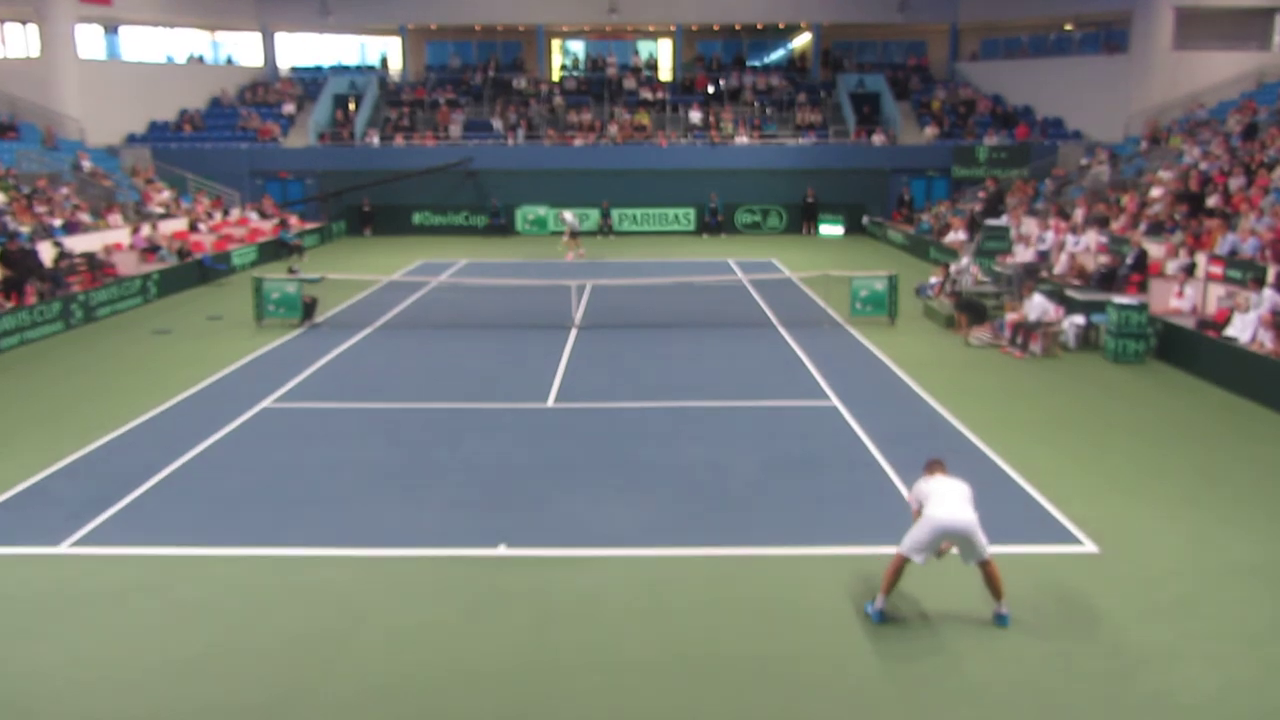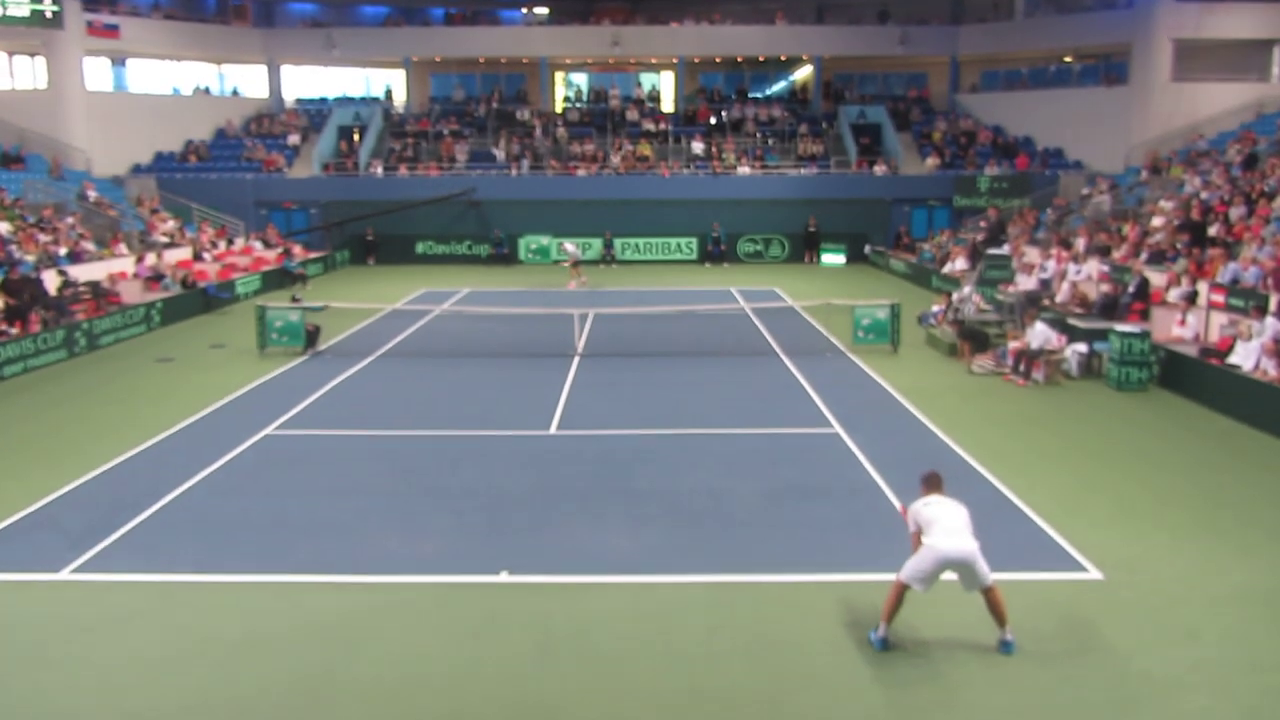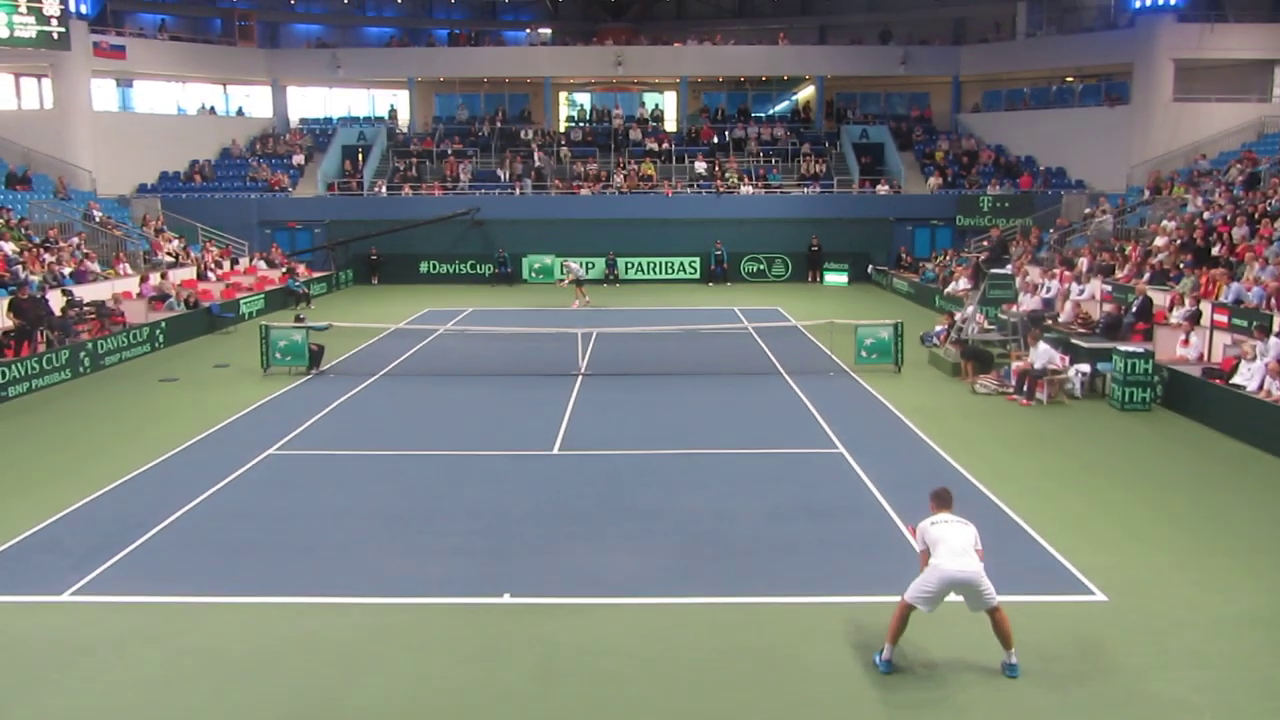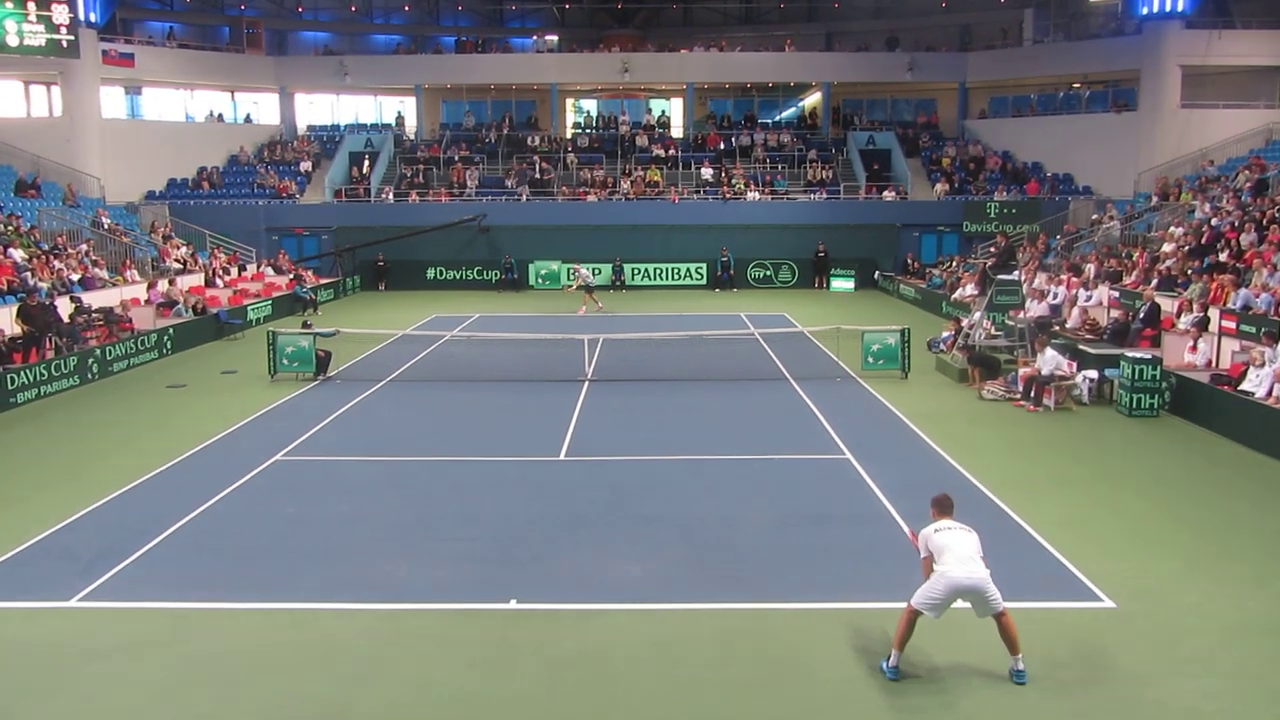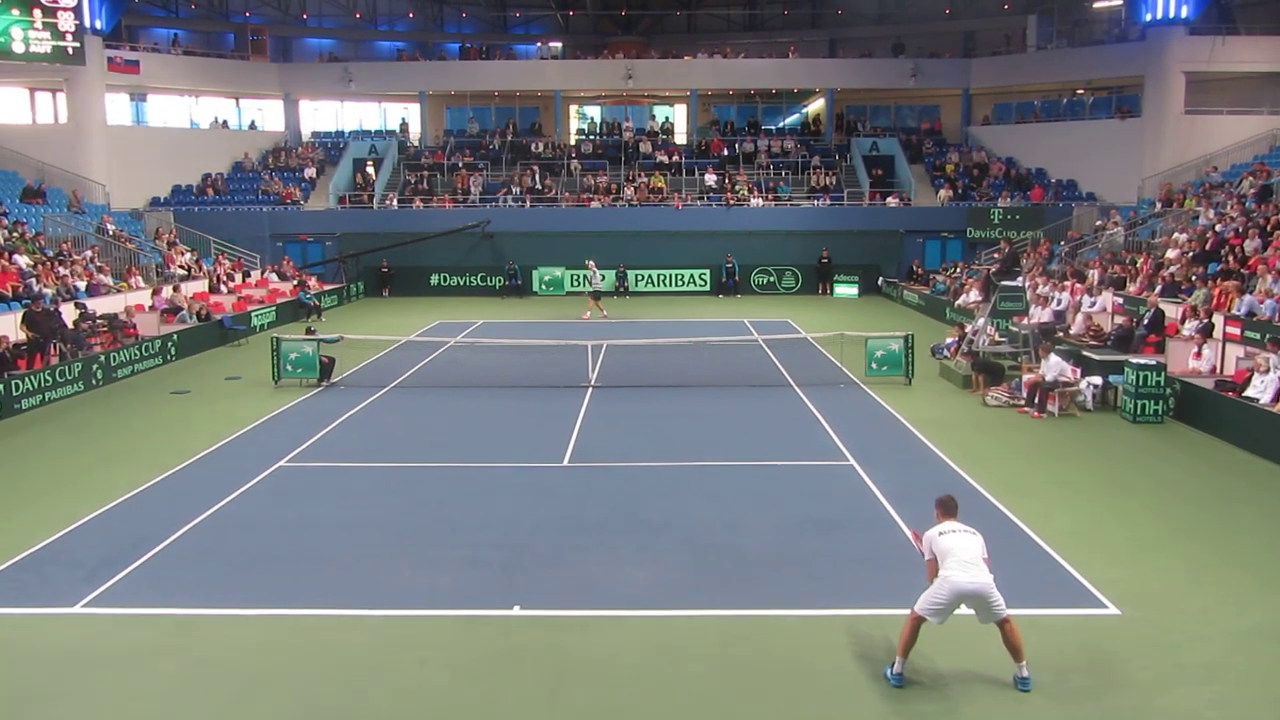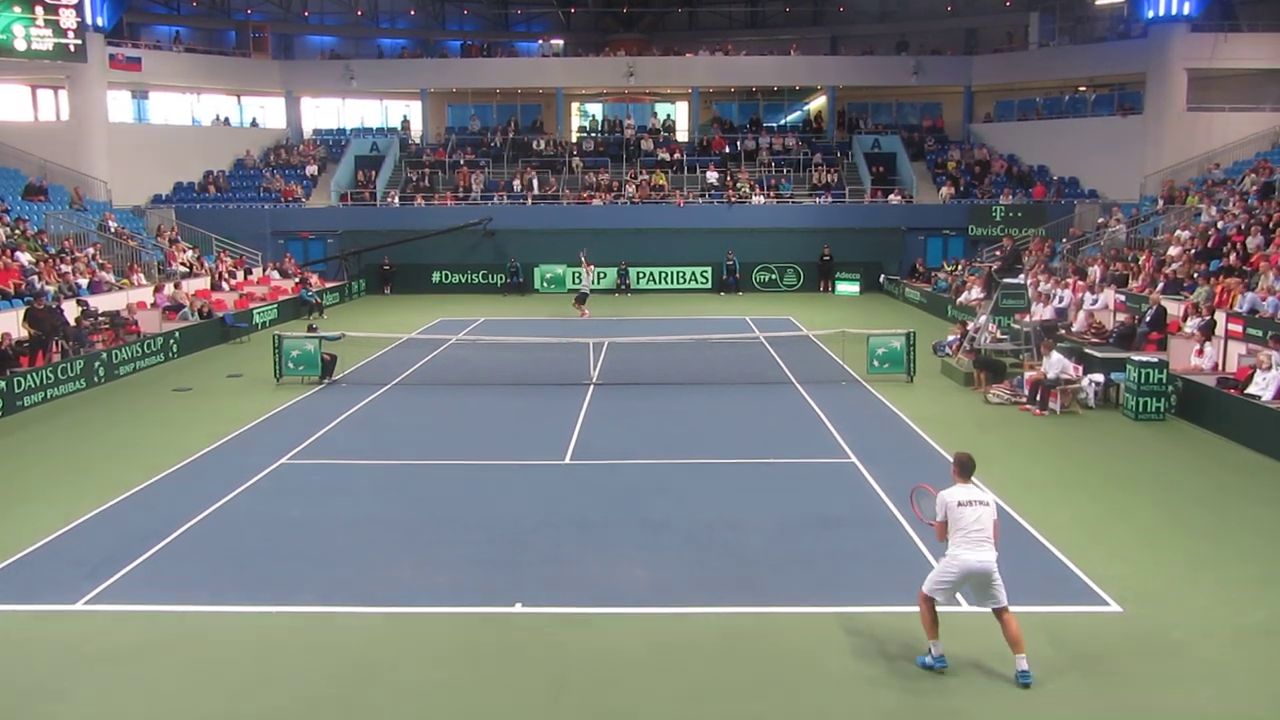
dt=0.7s
person 1, frame 1
left shoulder: (920, 485)
right shoulder: (962, 486)
left elbow: (917, 523)
left wrist: (933, 547)
right wrist: (947, 547)
left hip: (935, 519)
right hip: (967, 520)
left knee: (900, 559)
right knee: (985, 562)
left ankle: (878, 608)
right ankle: (1002, 611)
person 1, frame 2
left shoulder: (917, 506)
right shoulder: (960, 506)
left elbow: (916, 548)
left hip: (936, 549)
right hip: (968, 549)
left knee: (900, 585)
right knee: (989, 589)
left ankle: (881, 635)
right ankle: (1006, 638)
person 1, frame 3
left shoulder: (924, 525)
right shoulder: (969, 525)
left elbow: (924, 567)
left hip: (941, 570)
right hip: (972, 571)
left knee: (904, 606)
right knee: (995, 610)
left ankle: (886, 658)
right ankle: (1011, 661)
person 1, frame 4
left shoulder: (927, 532)
right shoulder: (970, 531)
left elbow: (928, 575)
left hip: (948, 577)
right hip: (980, 577)
left knee: (911, 611)
right knee: (1002, 615)
left ankle: (892, 664)
right ankle: (1018, 668)
person 1, frame 5
left shoulder: (931, 534)
right shoulder: (975, 534)
left elbow: (932, 577)
left hip: (951, 582)
right hip: (983, 582)
left knee: (914, 618)
right knee: (1005, 622)
left ankle: (897, 672)
right ankle: (1023, 675)
person 1, frame 6
left shoulder: (945, 496)
right shoulder: (987, 498)
left elbow: (940, 535)
right elbow: (993, 538)
left hip: (958, 561)
right hip: (986, 561)
left knee: (925, 598)
right knee: (1003, 613)
left ankle: (936, 655)
right ankle: (1022, 669)
